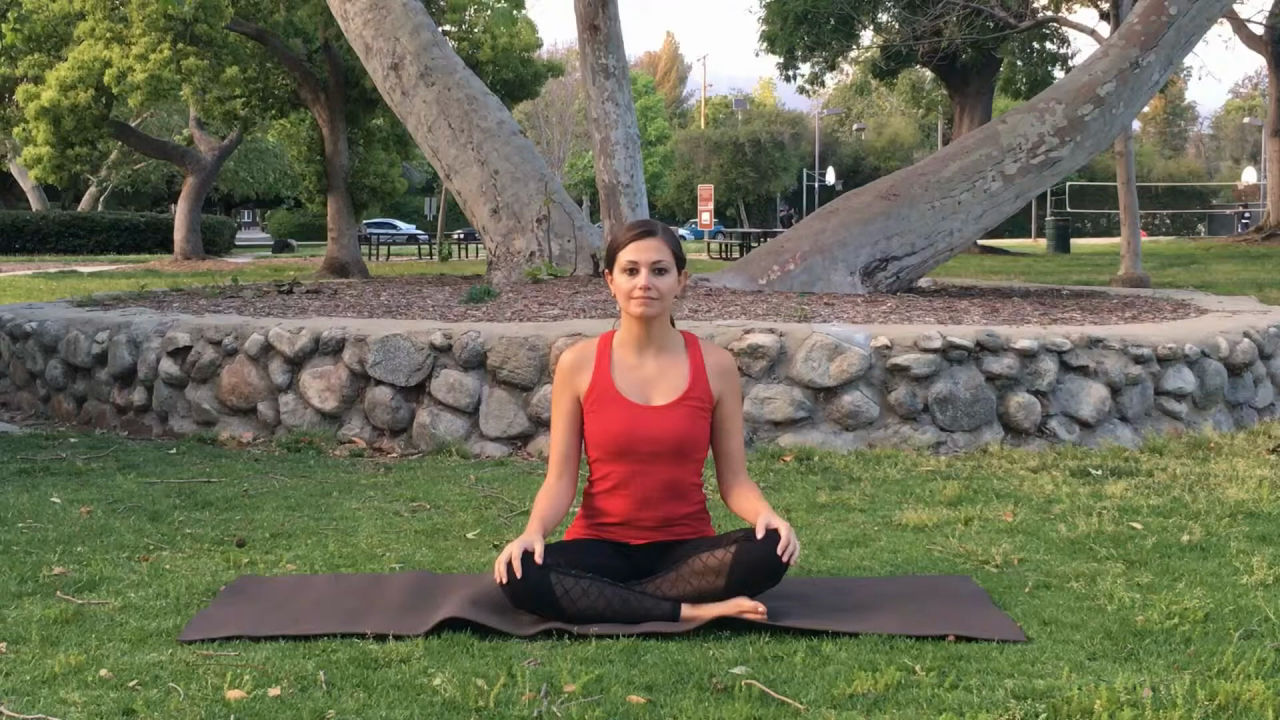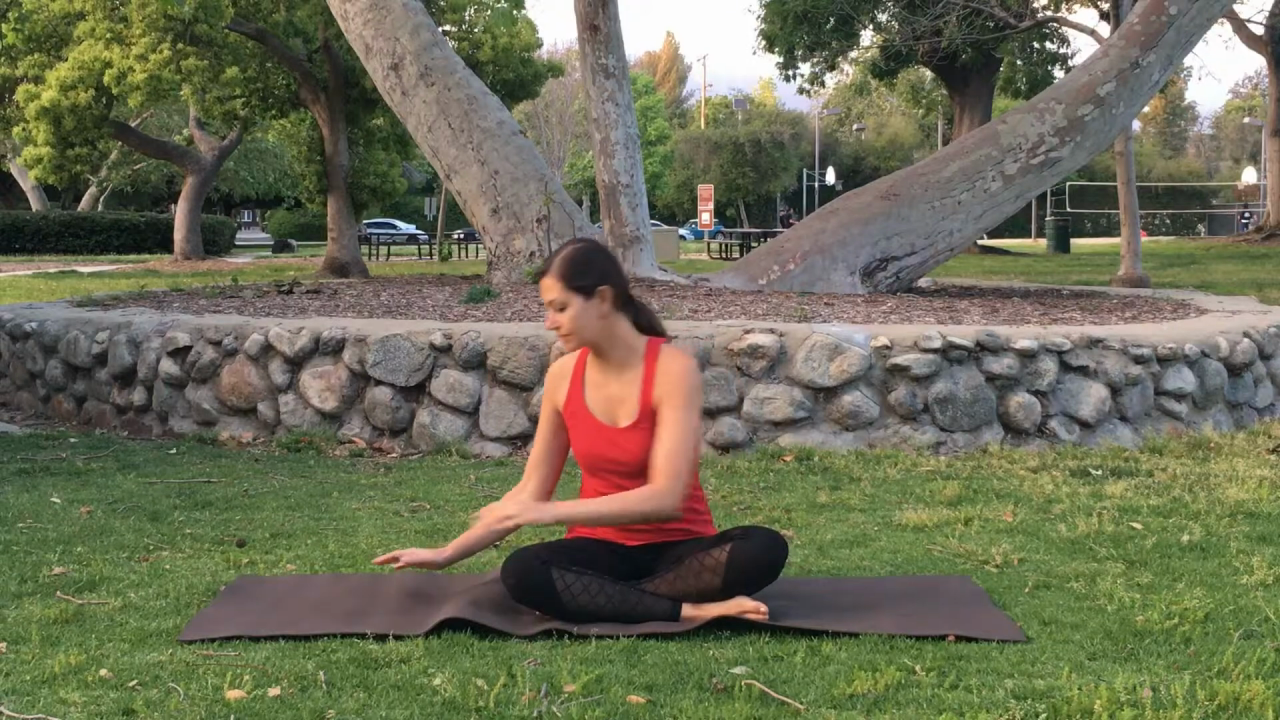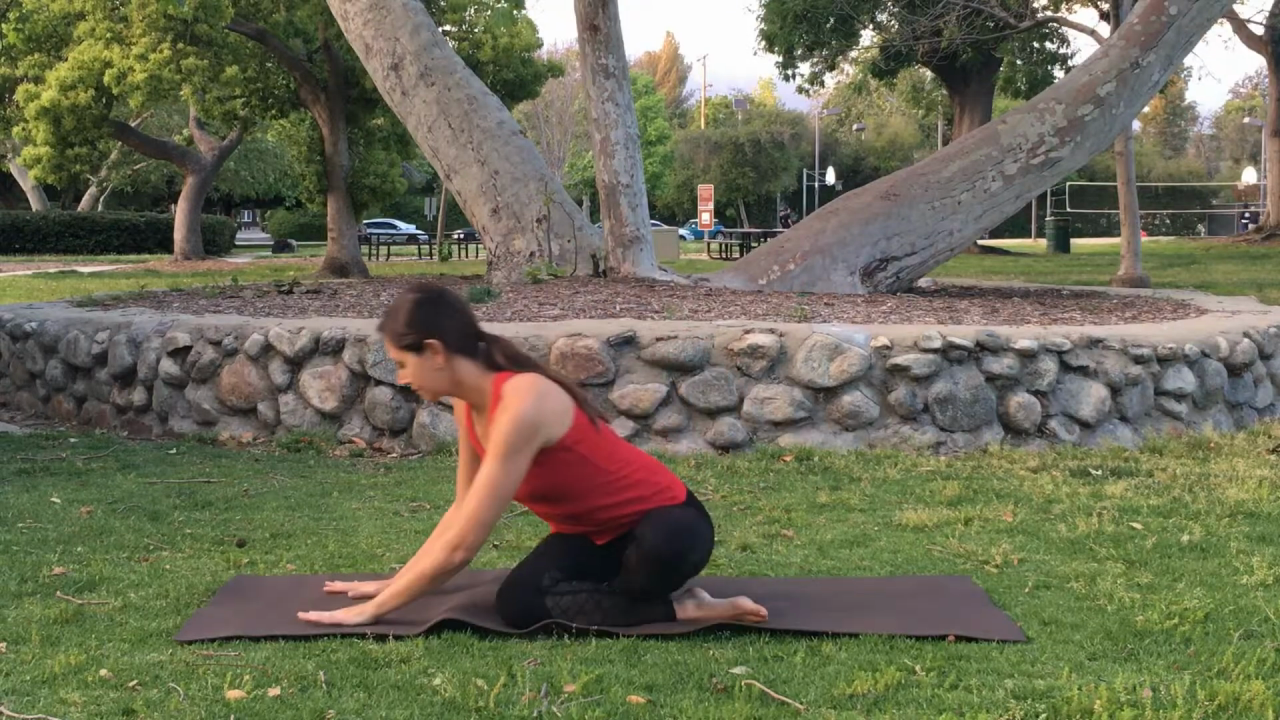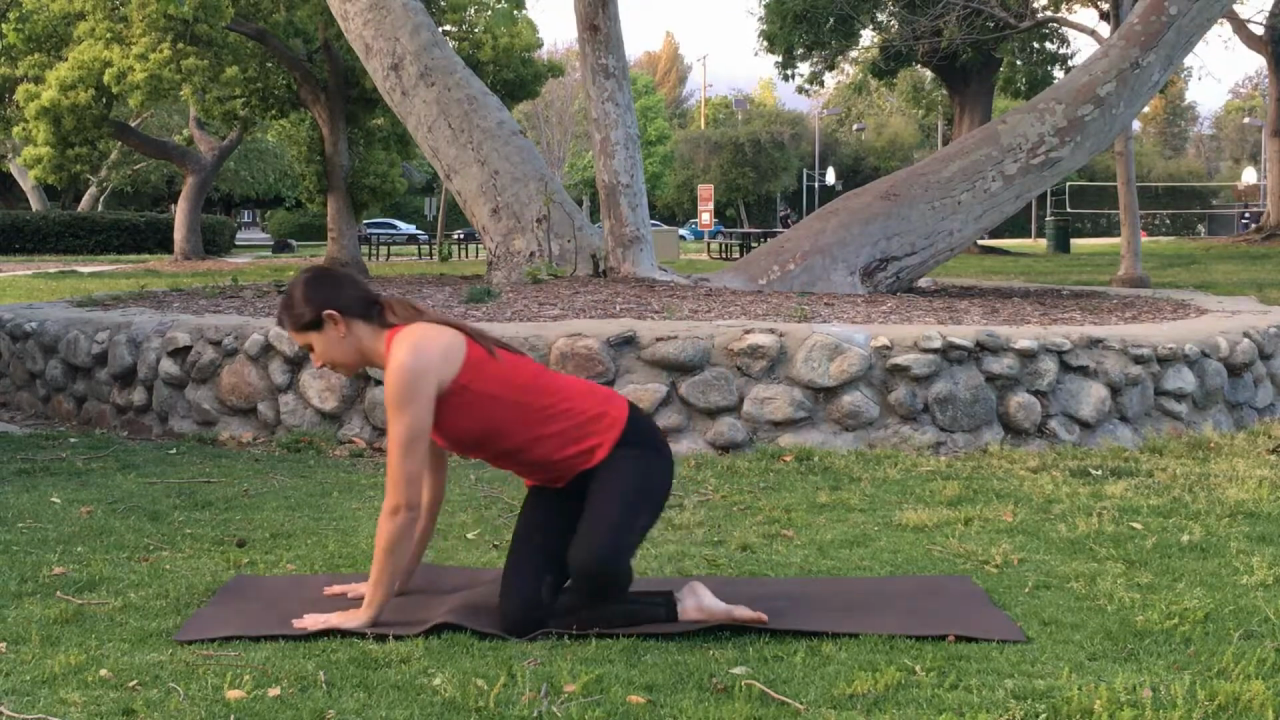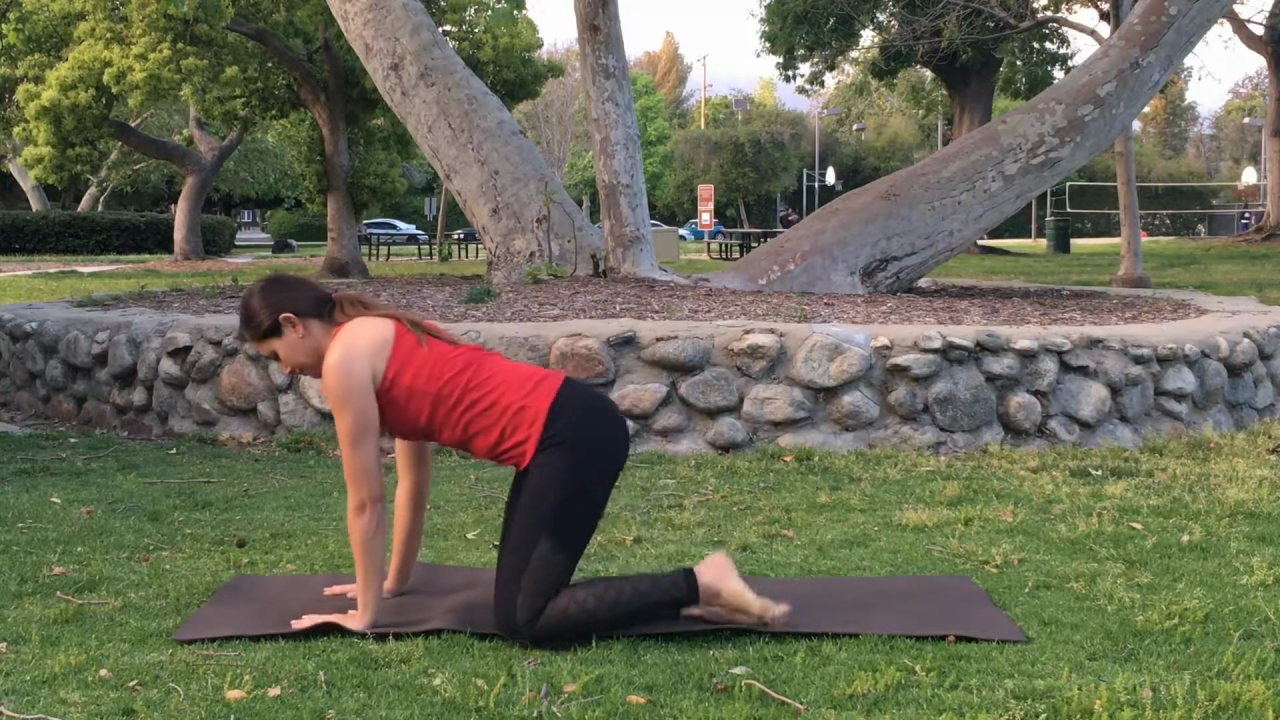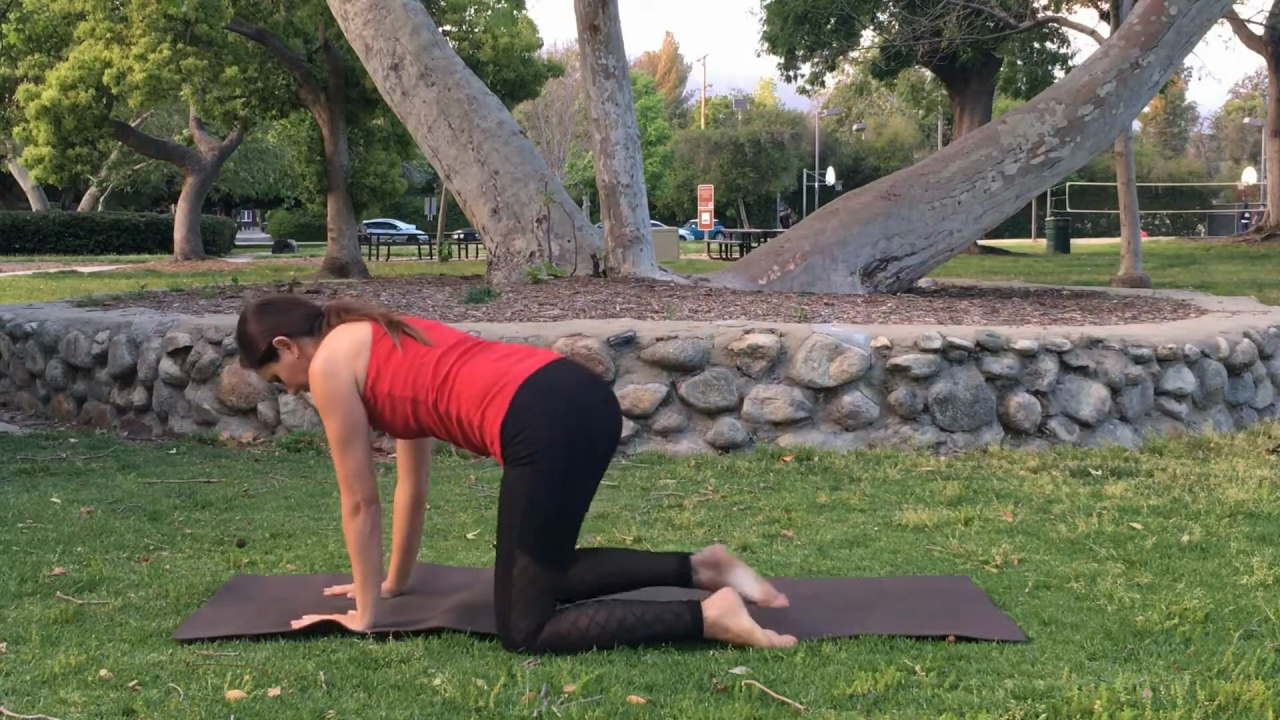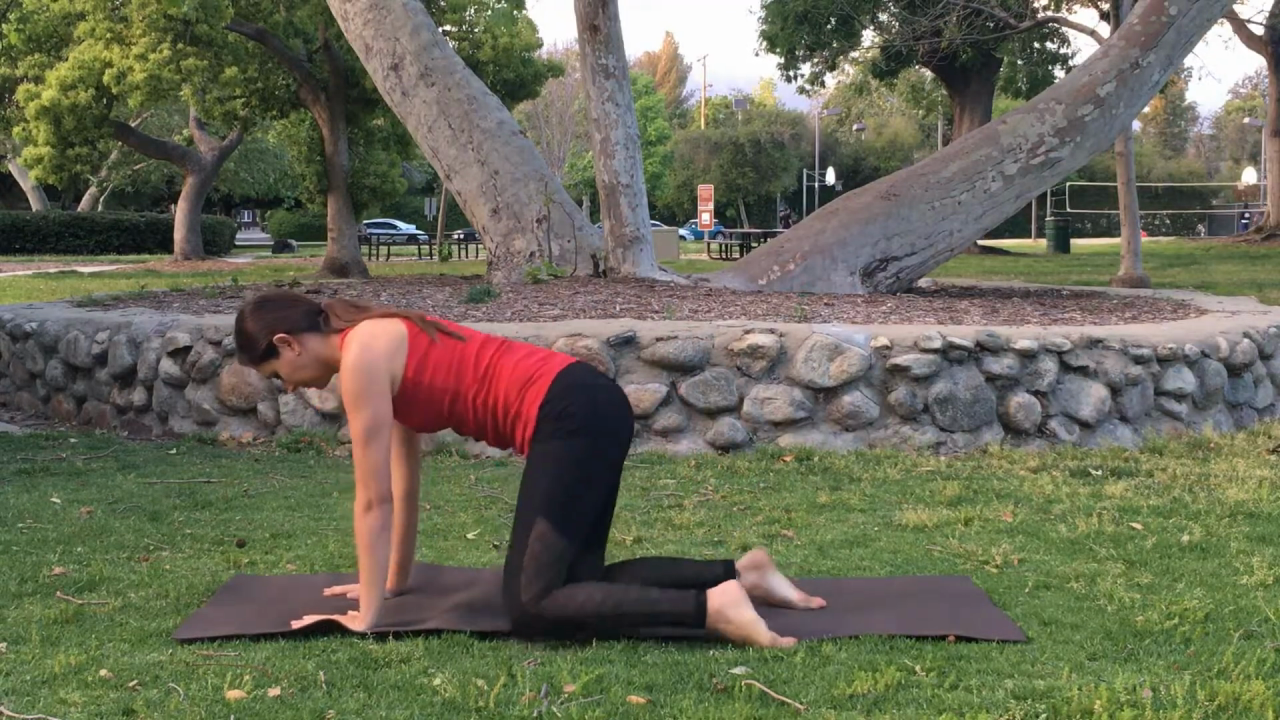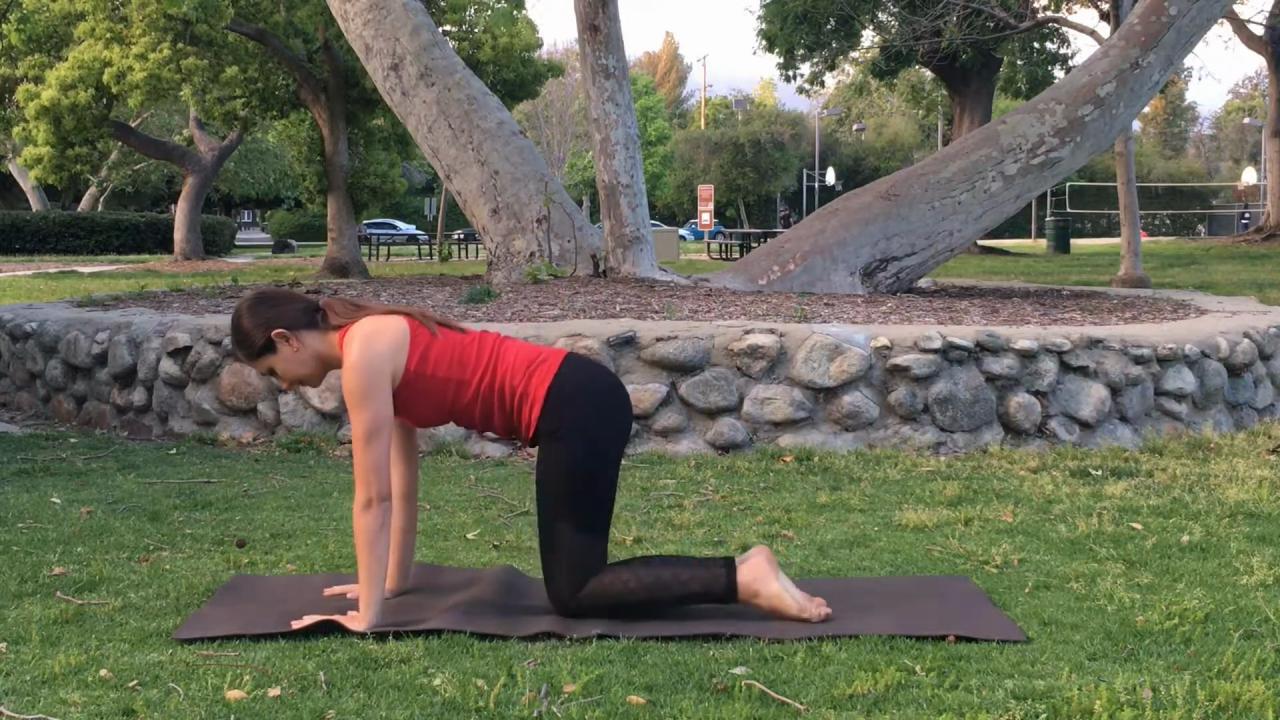
dt=0.5s
person 1, frame 1
left shoulder: (715, 365)
right shoulder: (578, 364)
left elbow: (733, 479)
right elbow: (560, 478)
left wrist: (766, 513)
right wrist: (533, 531)
left hip: (683, 546)
right hip: (601, 545)
left knee: (770, 551)
right knee: (522, 578)
left ankle: (601, 598)
right ankle: (688, 611)
person 1, frame 2
left shoulder: (674, 368)
right shoulder: (563, 375)
left elbow: (667, 495)
right elbow: (533, 488)
left wrist: (553, 512)
right wrist: (452, 549)
left hip: (677, 547)
right hip: (601, 547)
left knee: (764, 552)
right knee: (520, 573)
left ankle: (602, 598)
right ankle: (685, 611)
person 1, frame 3
left shoulder: (524, 404)
right shoulder: (468, 404)
left elbow: (461, 546)
right elbow: (462, 513)
left wrist: (374, 609)
right wrist: (395, 582)
left hip: (657, 524)
right hip: (588, 534)
left knee: (663, 545)
right knee: (517, 603)
left ankle: (610, 599)
right ankle: (676, 609)
person 1, frame 4
left shoulder: (411, 357)
right shoulder: (413, 351)
left elbow: (402, 505)
right elbow: (428, 491)
left wrist: (368, 611)
right wrist: (393, 579)
left hip: (624, 445)
right hip: (563, 469)
left knee: (593, 569)
right knee: (519, 619)
left ankle: (610, 573)
right ankle: (680, 607)
person 1, frame 5
left shoulder: (345, 357)
right shoulder: (382, 342)
left elbow: (366, 500)
right elbow: (413, 481)
left wrist: (366, 611)
right wrist: (392, 581)
left hip: (574, 433)
right hip: (562, 431)
left knee: (524, 621)
right knee: (520, 611)
left ankle: (703, 583)
right ankle: (691, 598)
person 1, frame 6
left shoulder: (330, 364)
right shoulder: (387, 342)
left elbow: (360, 503)
right elbow: (412, 483)
left wrist: (365, 612)
right wrist: (395, 580)
left hip: (545, 422)
right hip: (583, 395)
left knee: (524, 630)
right knee: (542, 573)
left ankle: (707, 614)
right ankle: (701, 568)
person 1, frame 7
left shoulder: (361, 356)
right shoulder: (387, 344)
left elbow: (374, 498)
right elbow: (404, 484)
left wrist: (368, 613)
right wrist: (393, 579)
left hip: (571, 415)
right hip: (591, 404)
left knee: (529, 605)
right knee: (574, 580)
left ankle: (714, 607)
right ankle: (739, 572)
person 1, frame 8
left shoulder: (362, 353)
right shoulder: (381, 344)
left elbow: (374, 495)
right elbow: (402, 479)
left wrist: (367, 614)
right wrist: (392, 580)
left hip: (575, 405)
right hip: (584, 396)
left knee: (573, 594)
right knee: (580, 576)
left ankle: (745, 581)
right ankle: (740, 566)
